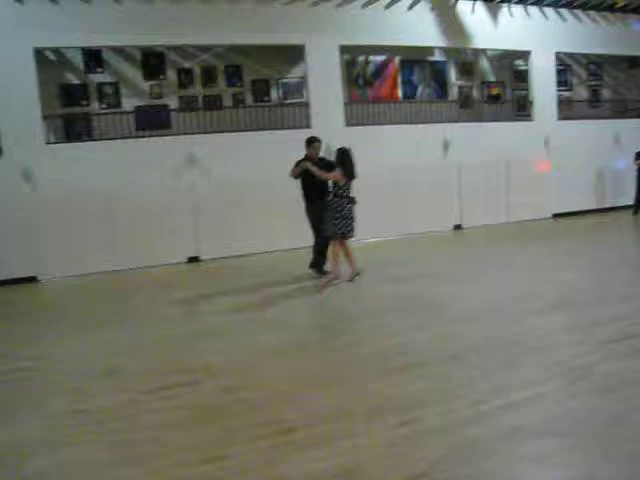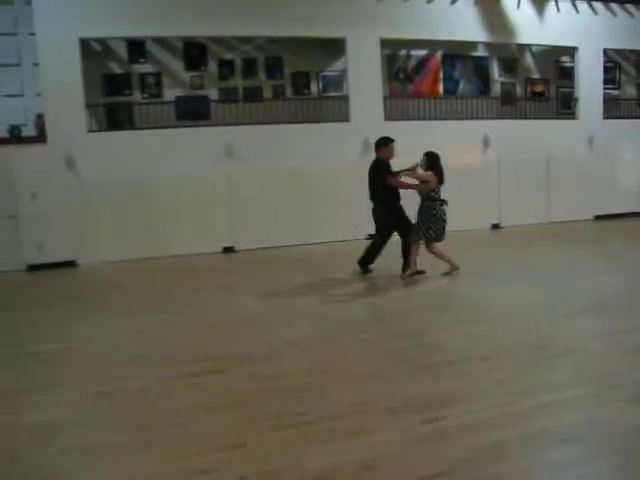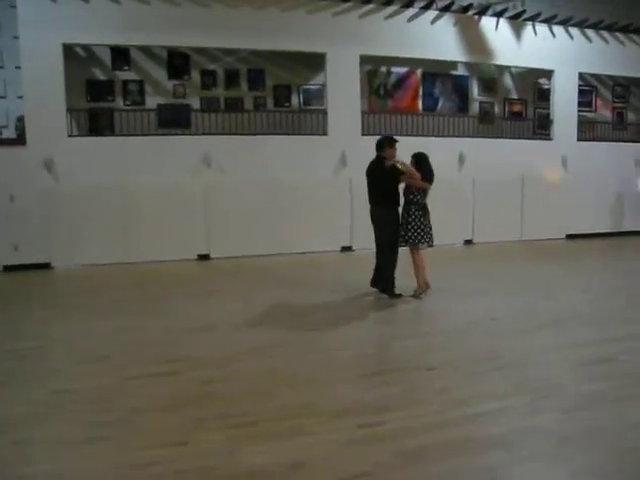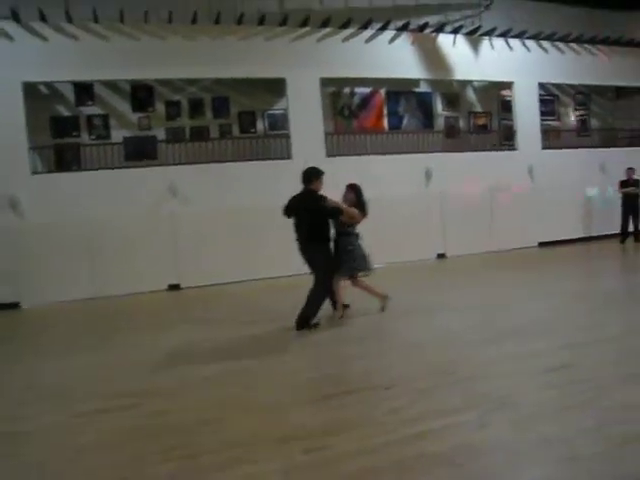
dt=1s
person 1, frame 1
left shoulder: (324, 162)
right shoulder: (302, 163)
right elbow: (293, 175)
right wrist: (302, 167)
left hip: (325, 202)
right hip: (313, 204)
left knee: (326, 234)
right knee: (321, 234)
left ankle: (316, 263)
right ankle: (318, 264)
person 1, frame 2
left shoulder: (383, 165)
right shoulder: (379, 165)
left elbow: (393, 179)
right elbow: (394, 182)
left wrist: (409, 170)
right wrist: (416, 187)
left hip: (393, 206)
right hip: (383, 208)
left knee: (409, 232)
right knee: (381, 238)
left ankle: (408, 266)
right ankle: (364, 262)
person 1, frame 3
left shoulder: (374, 165)
right shoulder: (386, 166)
right elbow: (408, 178)
right wrist: (422, 183)
left hip: (378, 210)
right hip: (387, 212)
left knee: (383, 248)
right knee: (390, 249)
left ankle: (378, 280)
right ankle: (387, 287)
person 1, frame 4
left shoulder: (296, 200)
right shoulder: (319, 201)
left elbow: (287, 212)
right elbow: (351, 214)
right wrist: (354, 214)
left hip: (305, 246)
right hip: (319, 247)
left knee: (326, 276)
right knee: (322, 283)
left ankle: (337, 305)
right ankle: (304, 320)
person 2, frame 1
left shoulder: (339, 173)
right shoulder: (347, 172)
left elbow: (324, 176)
left wrist: (309, 166)
left hip: (339, 207)
right hip: (345, 207)
left knee: (334, 239)
right knee: (342, 240)
left ankle: (335, 271)
right ankle: (354, 268)
person 2, frame 2
left shoulder: (431, 175)
right shoulder: (426, 176)
left elbow: (416, 175)
left wrist: (403, 172)
left hip: (433, 212)
right hip: (428, 211)
person 2, frame 3
right shoulder: (425, 179)
left hip: (414, 215)
right hip: (419, 214)
left knee: (415, 251)
right knee: (417, 251)
left ankle: (421, 285)
right ankle: (424, 282)
person 2, frame 4
left shoulder: (357, 211)
left elbow: (352, 217)
left hip: (349, 246)
right hip: (341, 246)
left knee: (337, 278)
right knee: (355, 280)
left ankle: (340, 309)
right ankle: (381, 296)
